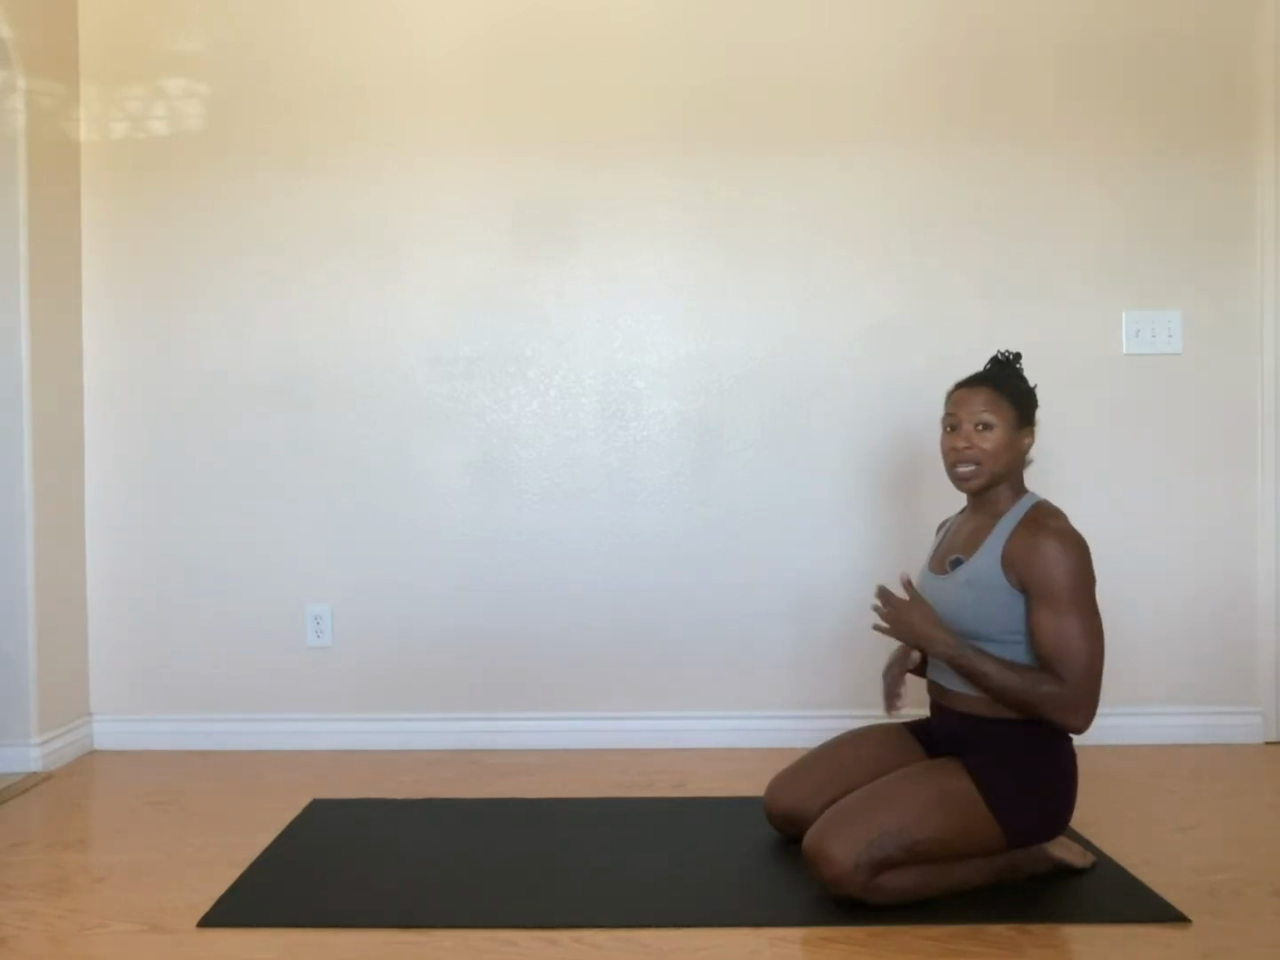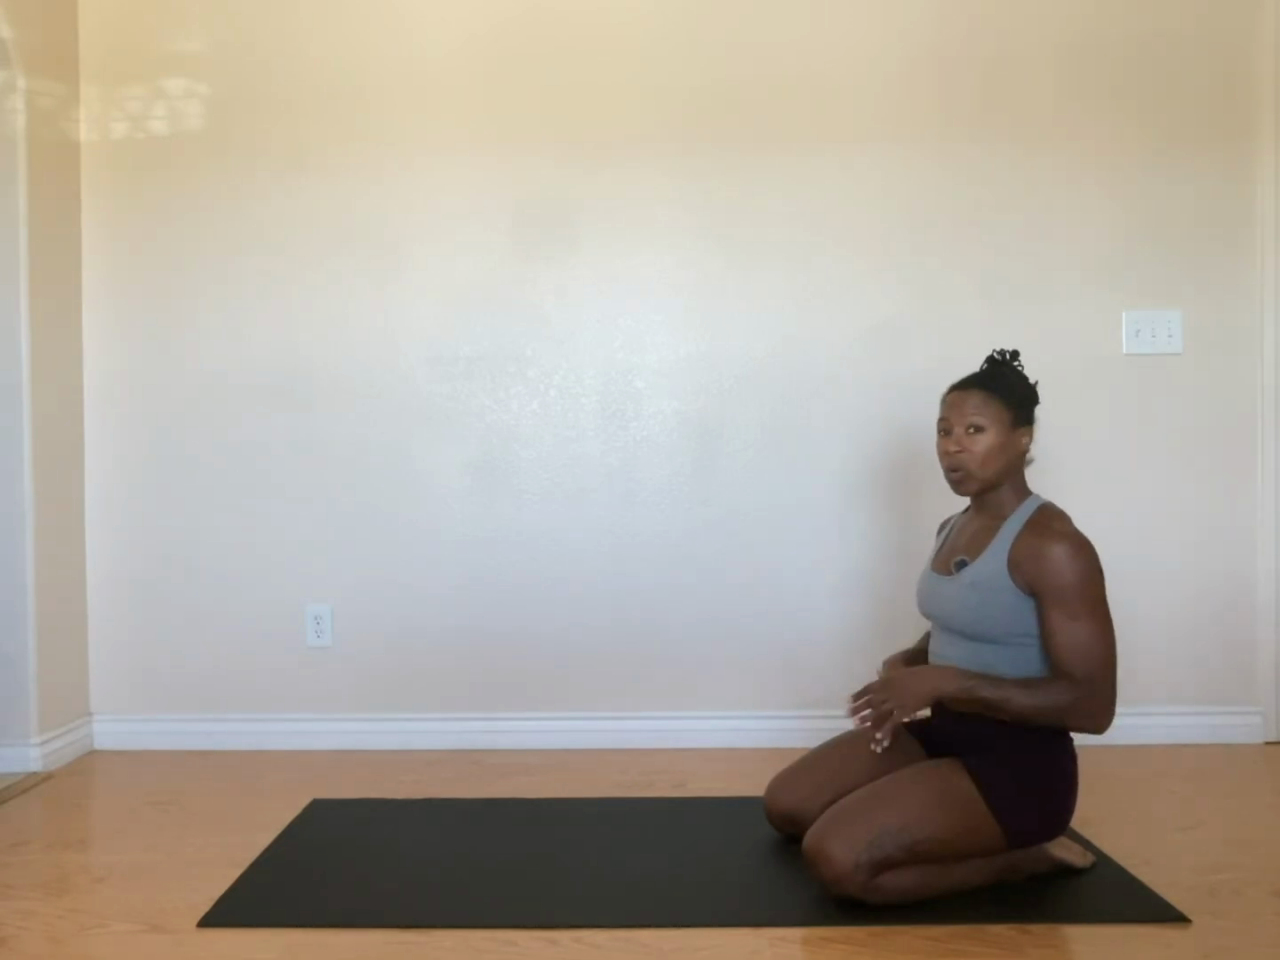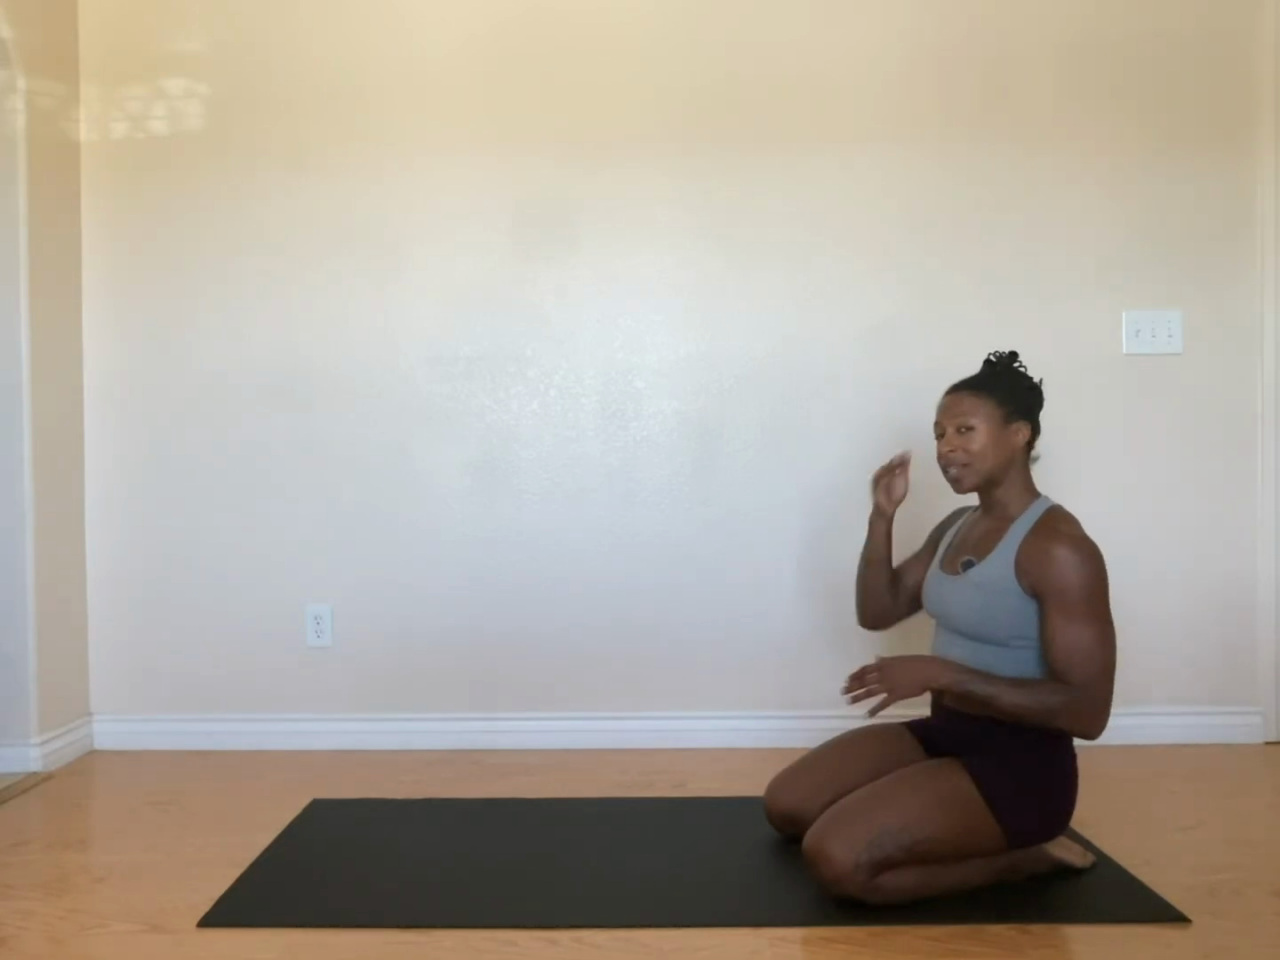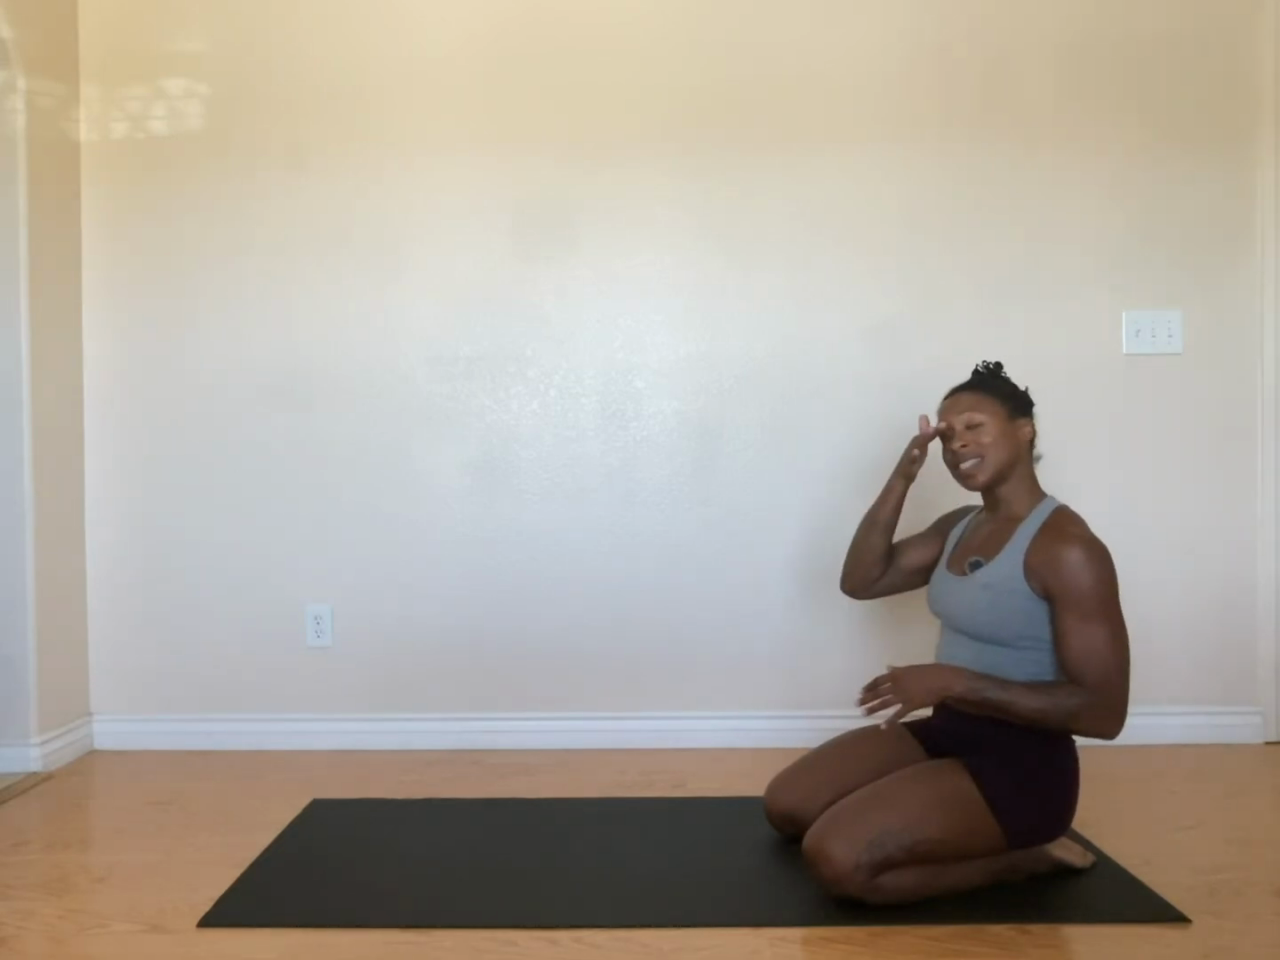
dt=0.5s
person 1, frame 1
left shoulder: (1047, 541)
right shoulder: (955, 528)
left elbow: (1075, 705)
left wrist: (935, 640)
right wrist: (913, 653)
left hip: (1018, 764)
right hip: (943, 733)
left knee: (839, 858)
right knee: (786, 804)
left ankle: (1029, 856)
right ankle: (983, 835)
person 1, frame 2
left shoulder: (1052, 545)
right shoulder: (954, 528)
left elbow: (1093, 706)
left wrist: (944, 683)
right wrist: (902, 669)
left hip: (1020, 765)
right hip: (944, 735)
left knee: (838, 858)
right knee: (785, 805)
left ankle: (1029, 856)
right ankle: (963, 833)
person 1, frame 3
left shoulder: (1059, 548)
right shoulder: (957, 527)
left elbow: (1086, 710)
right elbow: (877, 612)
left wrist: (939, 673)
right wrist: (882, 515)
left hip: (1019, 765)
right hip: (944, 733)
left knee: (838, 858)
right knee: (786, 804)
left ankle: (1029, 856)
right ankle: (975, 834)
person 1, frame 4
left shoulder: (1068, 548)
right shoulder: (960, 527)
left elbow: (1104, 711)
right elbow: (861, 580)
left wrist: (952, 681)
right wrist: (902, 478)
left hip: (1021, 764)
right hip: (945, 731)
left knee: (837, 858)
right knee: (786, 805)
left ankle: (1028, 857)
right ankle: (973, 836)
